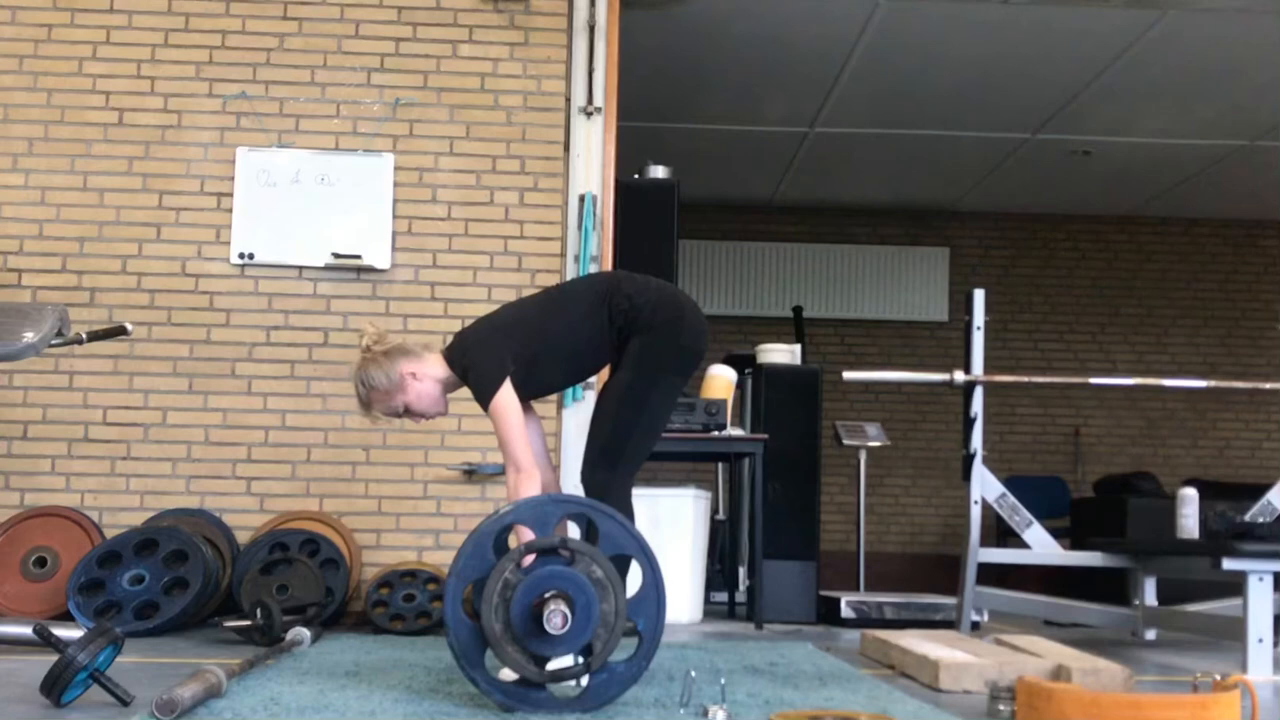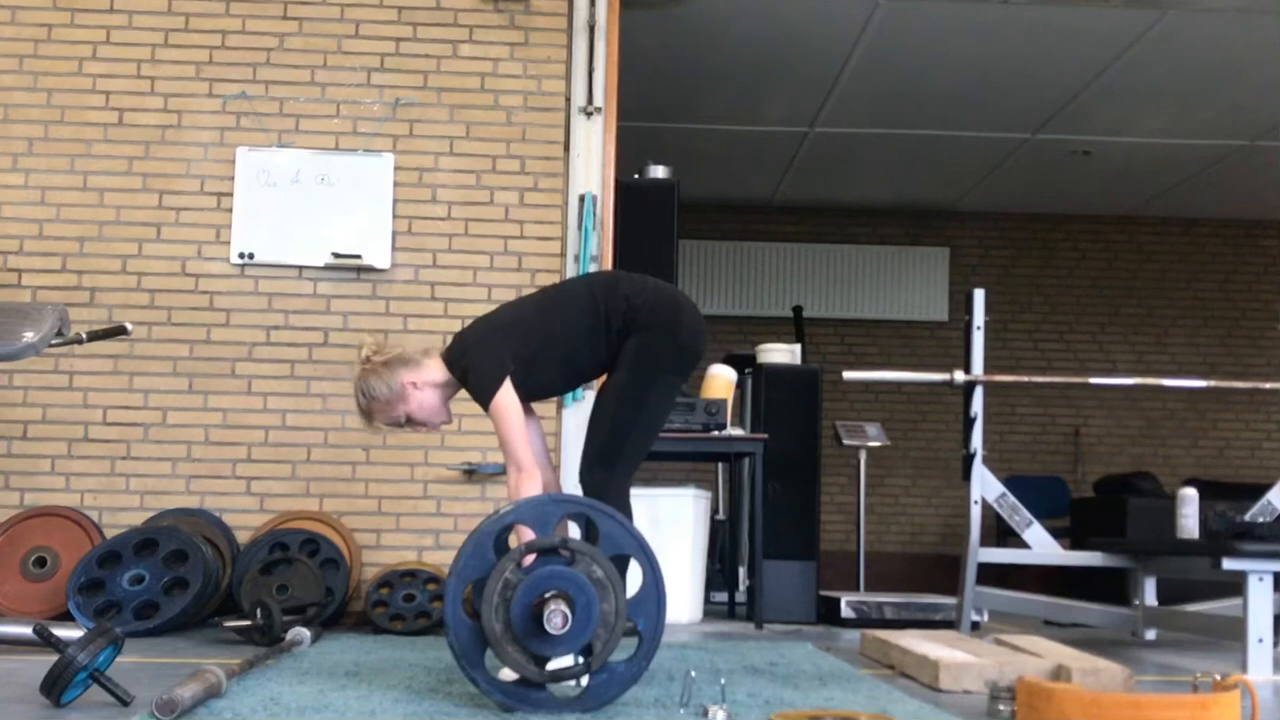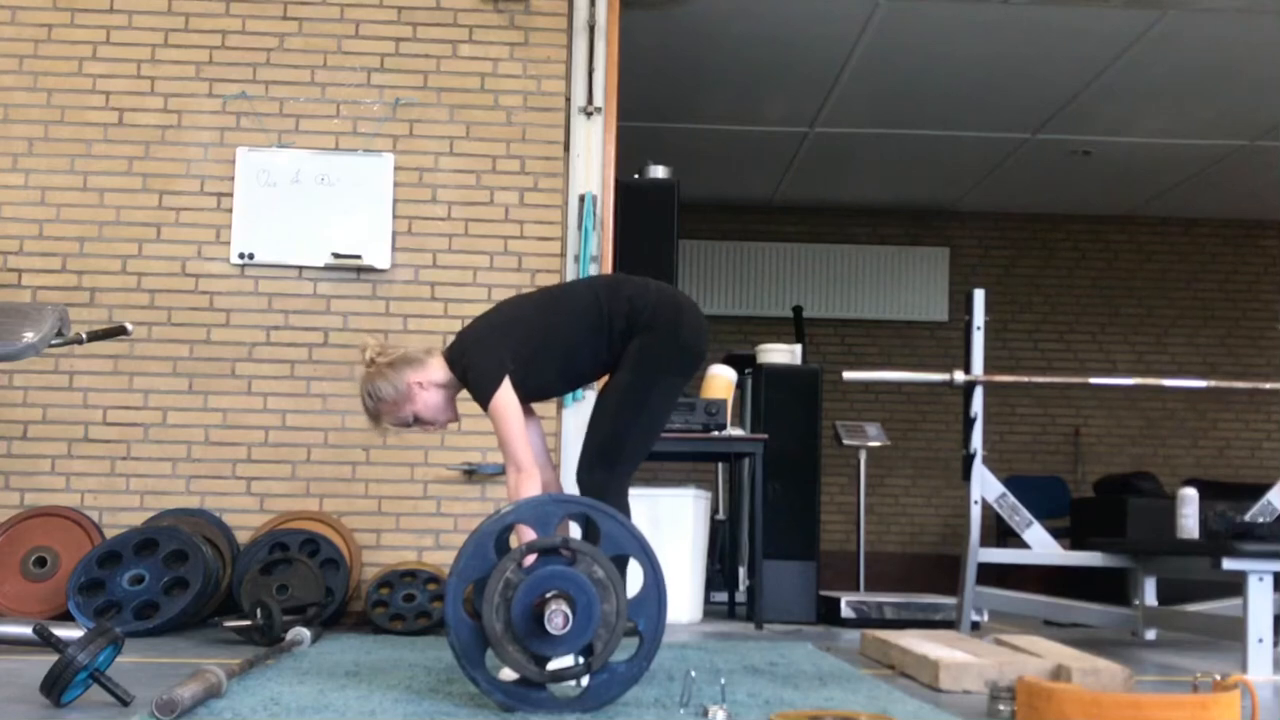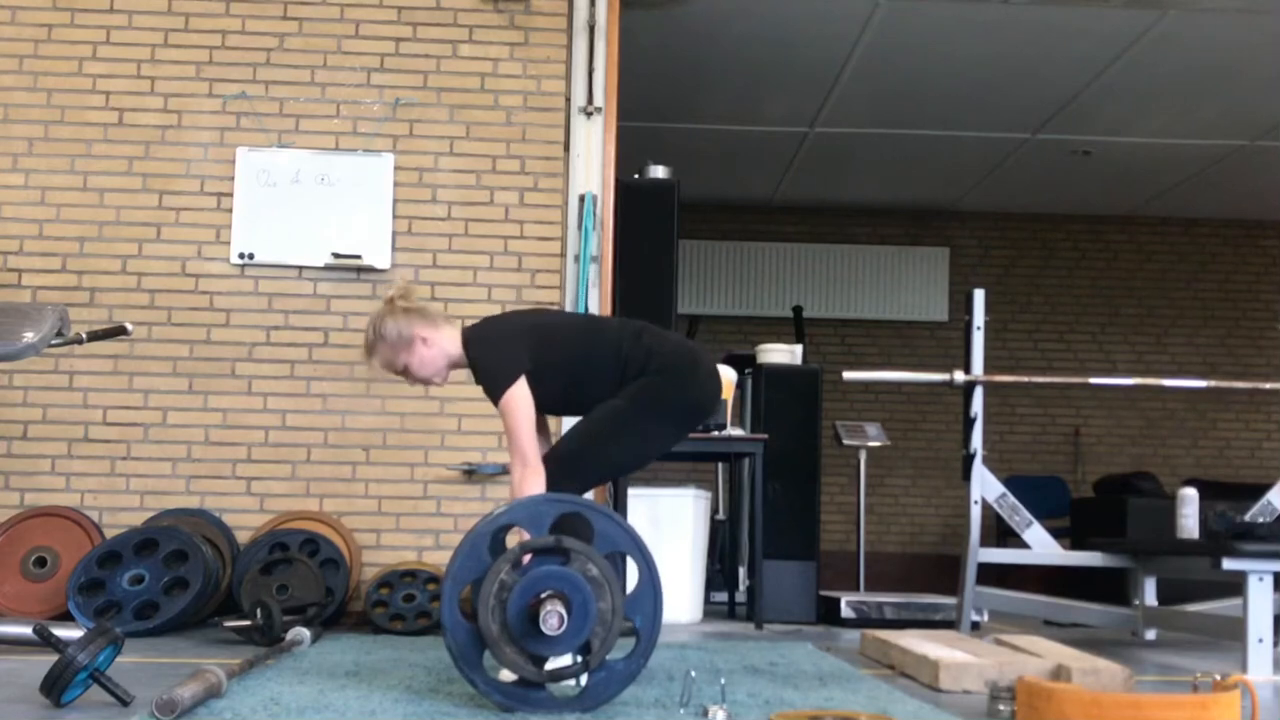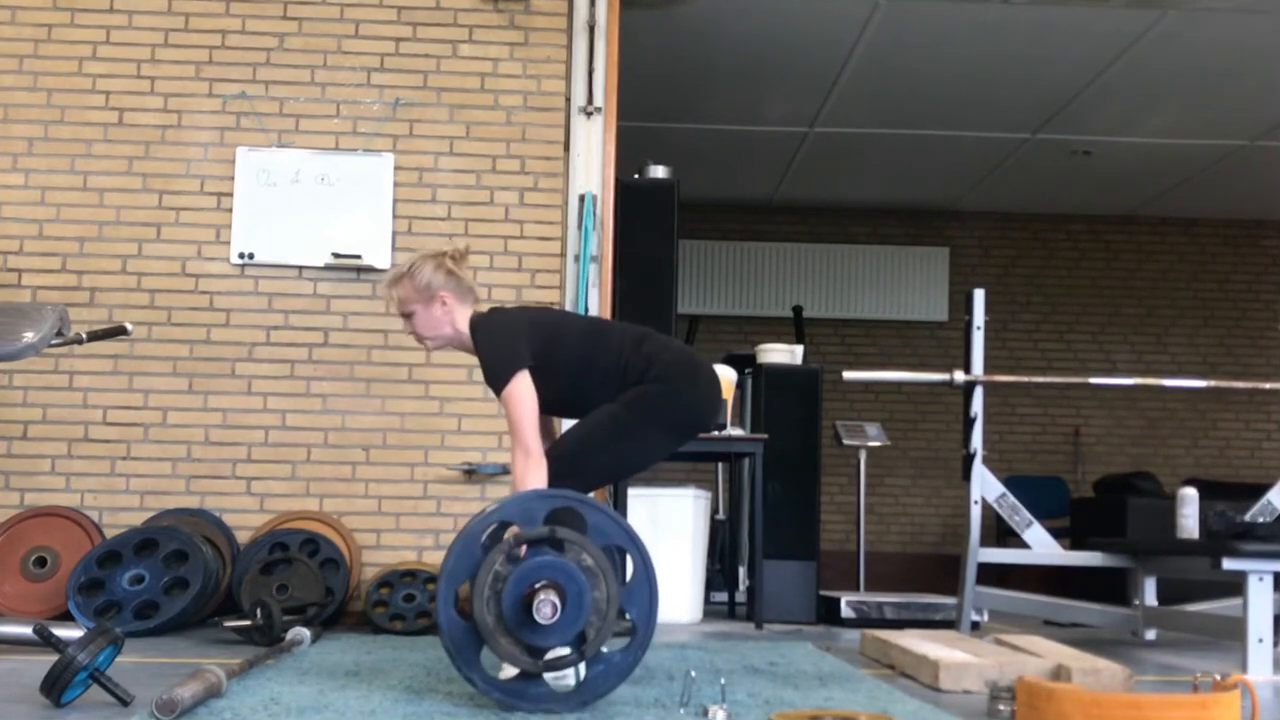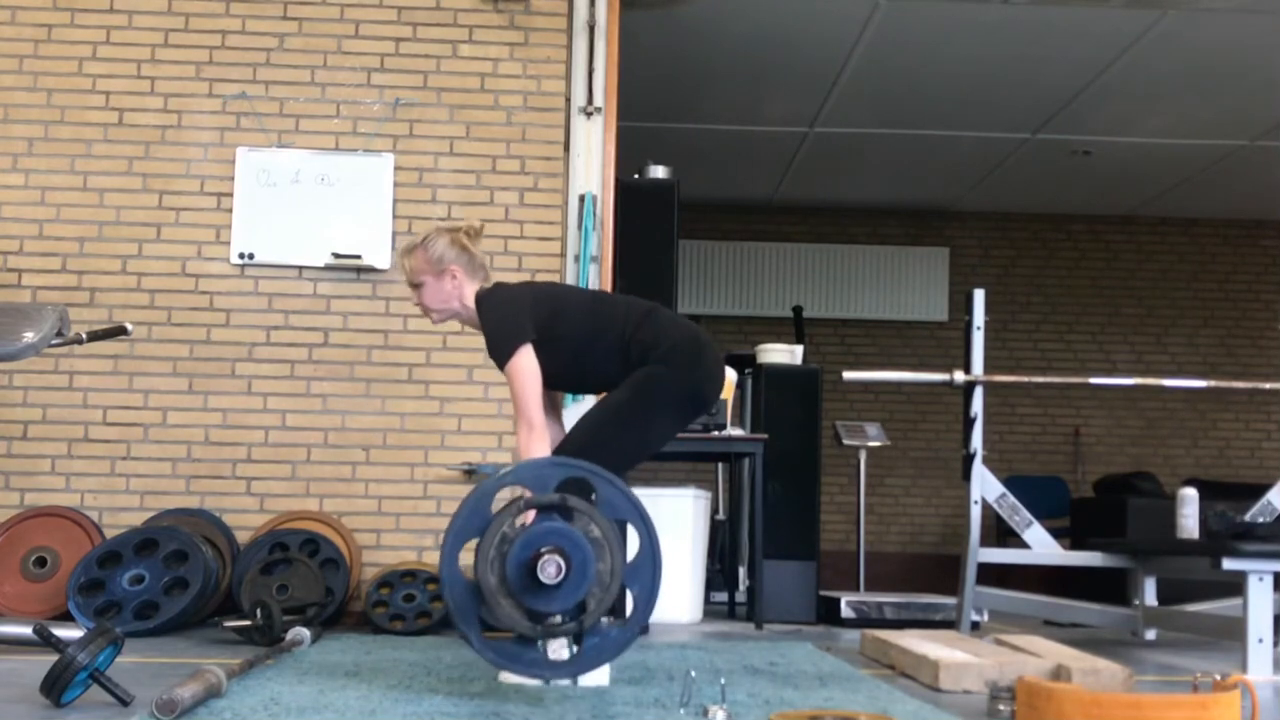
dt=0.4s
person 1, frame 1
left shoulder: (479, 360)
right shoulder: (482, 357)
left elbow: (523, 472)
right elbow: (539, 470)
left hip: (664, 327)
right hip: (655, 327)
left knee: (604, 476)
right knee: (602, 476)
person 1, frame 2
left shoulder: (478, 362)
right shoulder: (481, 361)
left elbow: (524, 472)
right elbow: (540, 472)
left hip: (661, 327)
right hip: (653, 327)
left knee: (602, 476)
right knee: (601, 476)
person 1, frame 3
left shoulder: (478, 361)
right shoulder: (487, 359)
left elbow: (522, 472)
right elbow: (539, 470)
left hip: (665, 329)
right hip: (660, 329)
left knee: (600, 477)
right knee: (599, 477)
person 1, frame 4
left shoulder: (491, 350)
right shoulder: (496, 344)
left elbow: (527, 466)
right elbow: (538, 464)
left hip: (678, 381)
right hip: (675, 380)
left knee: (556, 482)
right knee: (558, 482)
person 1, frame 5
left shoulder: (496, 339)
right shoulder: (503, 333)
left elbow: (529, 454)
right elbow: (541, 451)
left hip: (675, 388)
right hip: (680, 387)
left knee: (554, 484)
right knee: (555, 485)
person 1, frame 6
left shoulder: (504, 313)
right shoulder: (508, 306)
left elbow: (532, 428)
right elbow: (547, 424)
left hip: (679, 366)
right hip: (678, 365)
